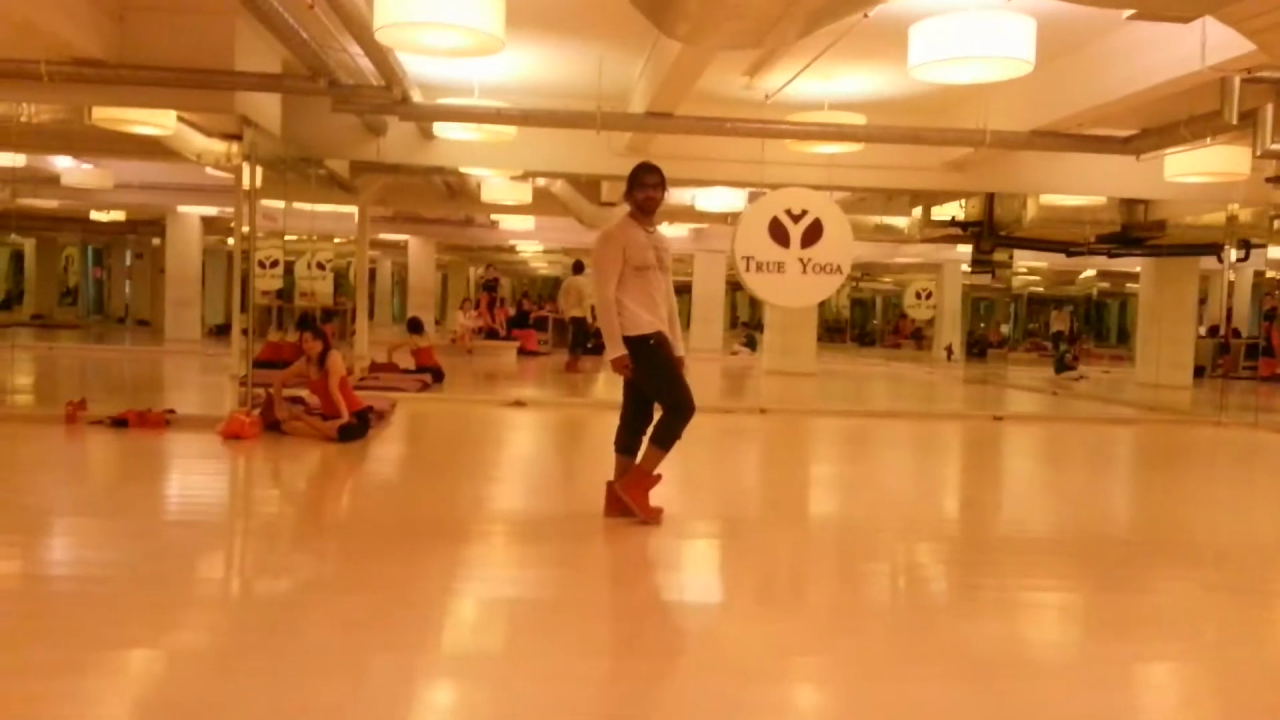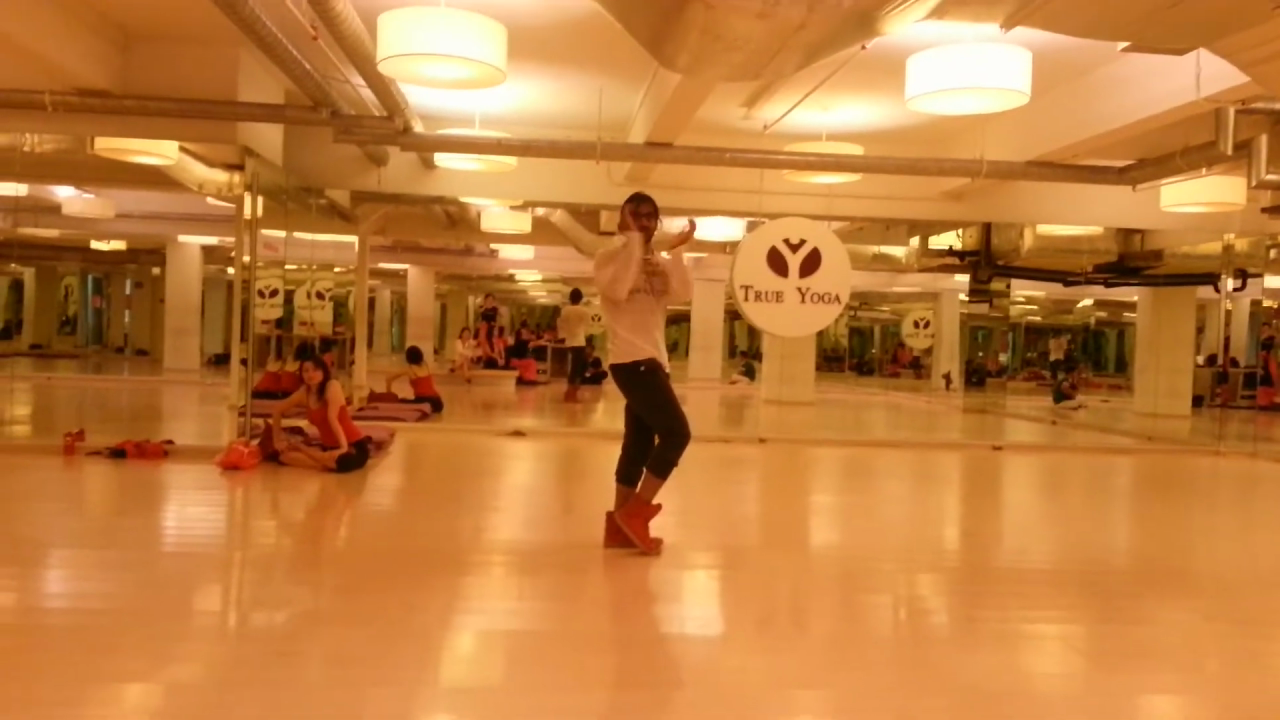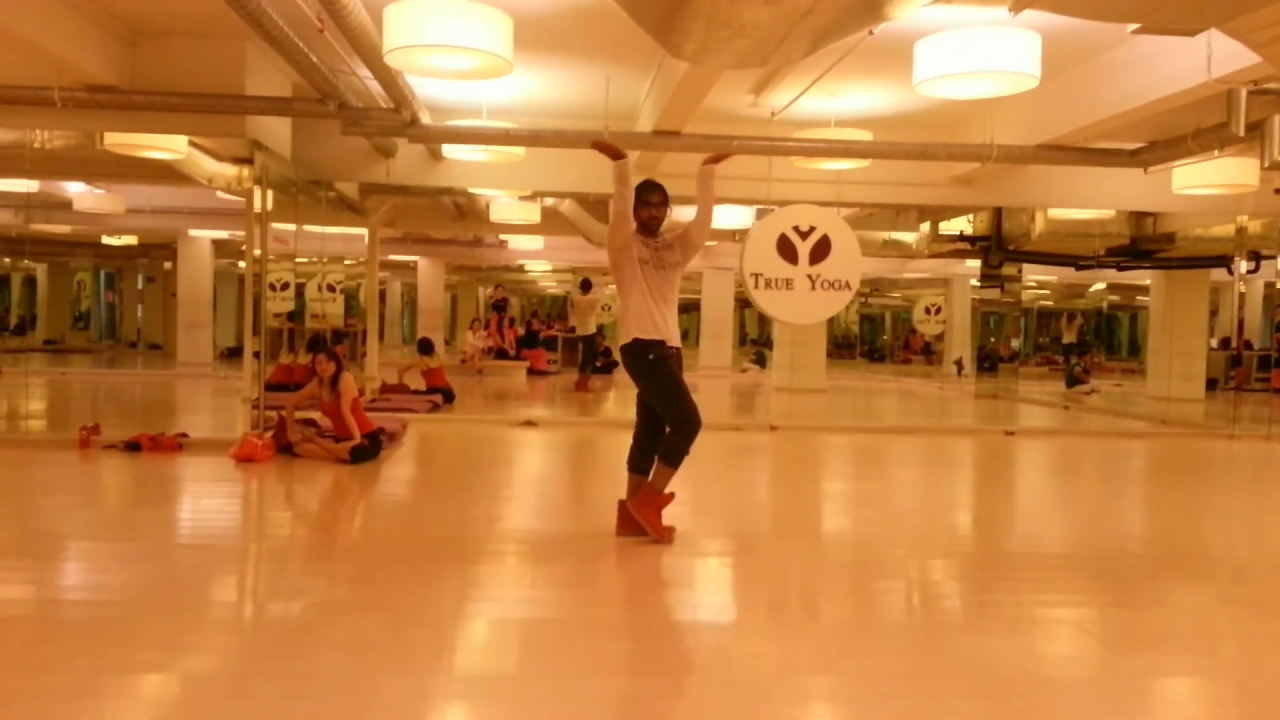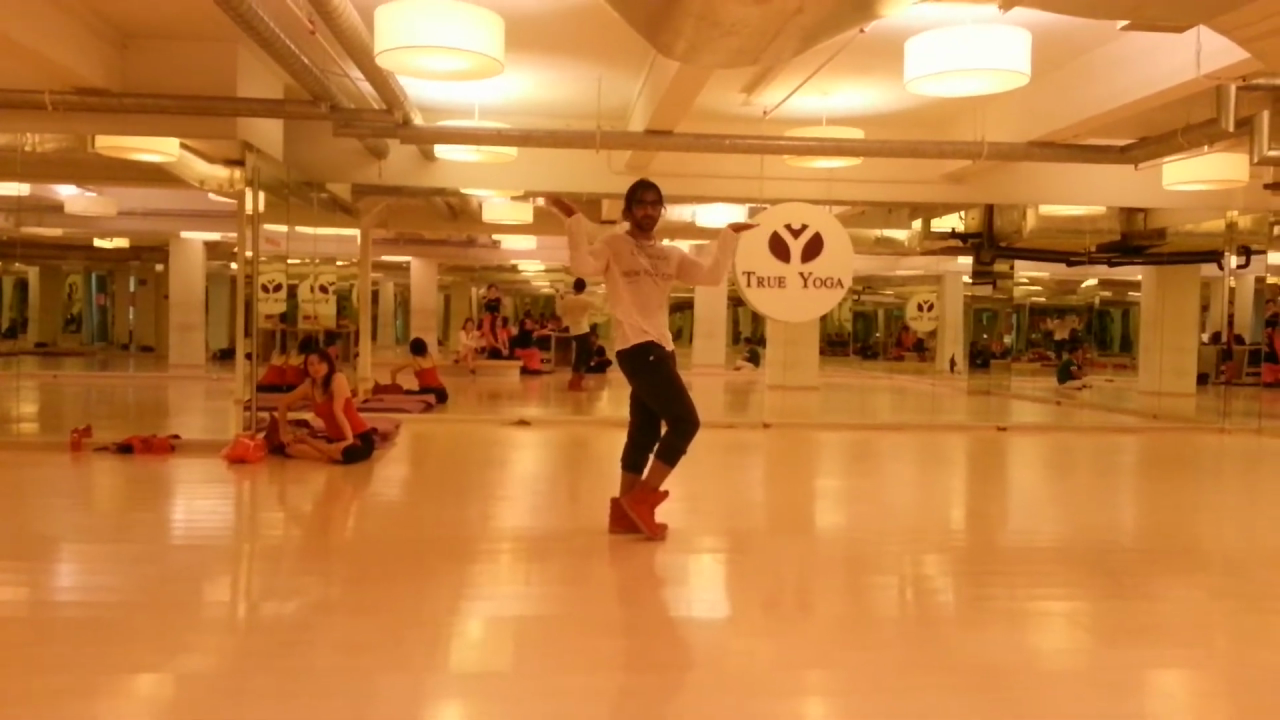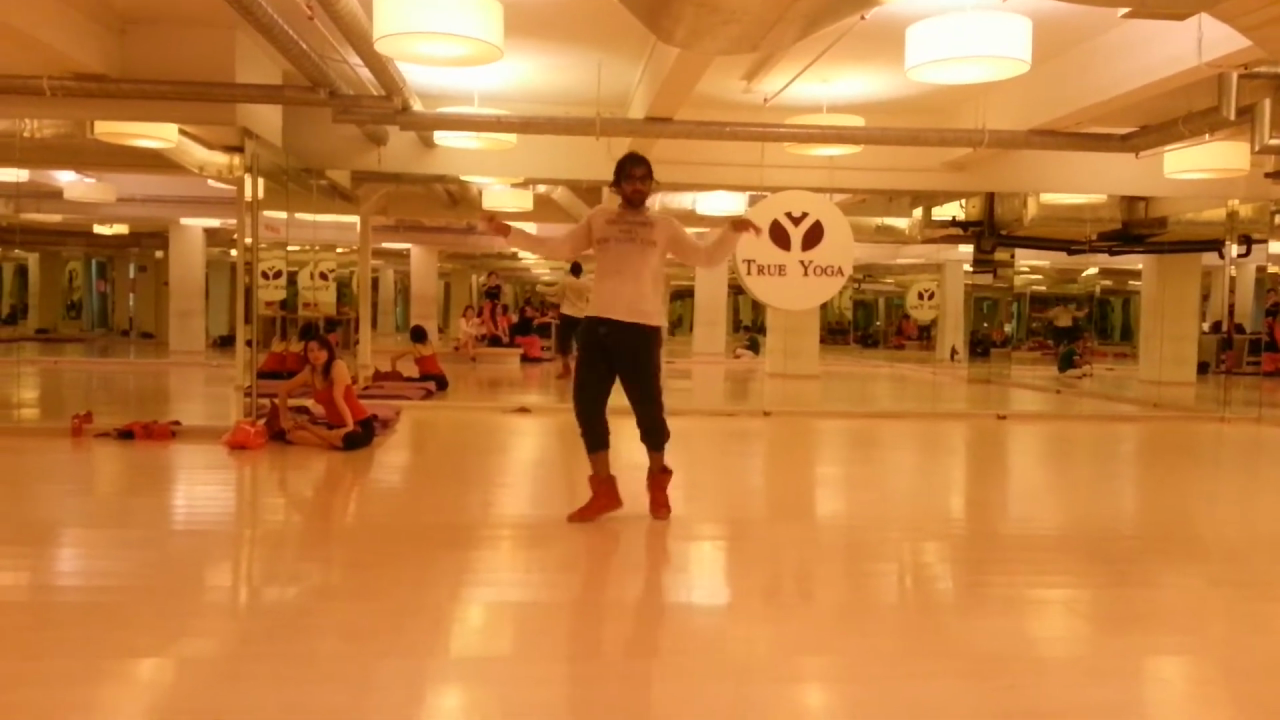
dt=1s
person 1, frame 1
left shoulder: (662, 242)
right shoulder: (615, 236)
right elbow: (604, 294)
left wrist: (677, 347)
right wrist: (615, 348)
left hip: (655, 337)
right hip: (636, 337)
left knee: (637, 415)
right knee: (680, 406)
left ankle: (620, 492)
right ankle: (636, 480)
person 1, frame 2
left shoulder: (665, 266)
right shoulder: (609, 256)
left elbow: (682, 292)
right elbow: (616, 289)
left wrist: (680, 250)
right wrist: (630, 239)
left hip: (655, 362)
right hip: (630, 361)
left knee: (639, 444)
right knee: (676, 432)
left ankle: (619, 524)
right ankle: (636, 510)
person 1, frame 3
left shoulder: (676, 248)
right shoulder: (623, 244)
left elbow: (703, 223)
right elbow: (621, 216)
left wrist: (706, 174)
right wrist: (621, 165)
left hip: (669, 347)
right hip: (641, 346)
left knee: (652, 431)
right knee: (687, 420)
left ankle: (632, 511)
right ankle: (649, 499)
person 1, frame 4
left shoulder: (671, 255)
right shoulder: (613, 244)
left elbow: (712, 276)
right elbow: (583, 266)
left wrist: (728, 236)
right wrist: (574, 221)
left hip: (660, 349)
right hip: (636, 348)
left knee: (645, 431)
right knee: (684, 421)
left ankle: (624, 511)
right ankle: (642, 497)
person 1, frame 5
left shoulder: (664, 226)
right shoulder: (599, 218)
left elbow: (705, 259)
right elbow: (558, 251)
left wrist: (732, 233)
right wrist: (513, 235)
left hip: (640, 326)
right hip: (596, 323)
left knee: (648, 413)
right knee: (587, 409)
left ankle: (658, 476)
right ankle: (604, 491)
